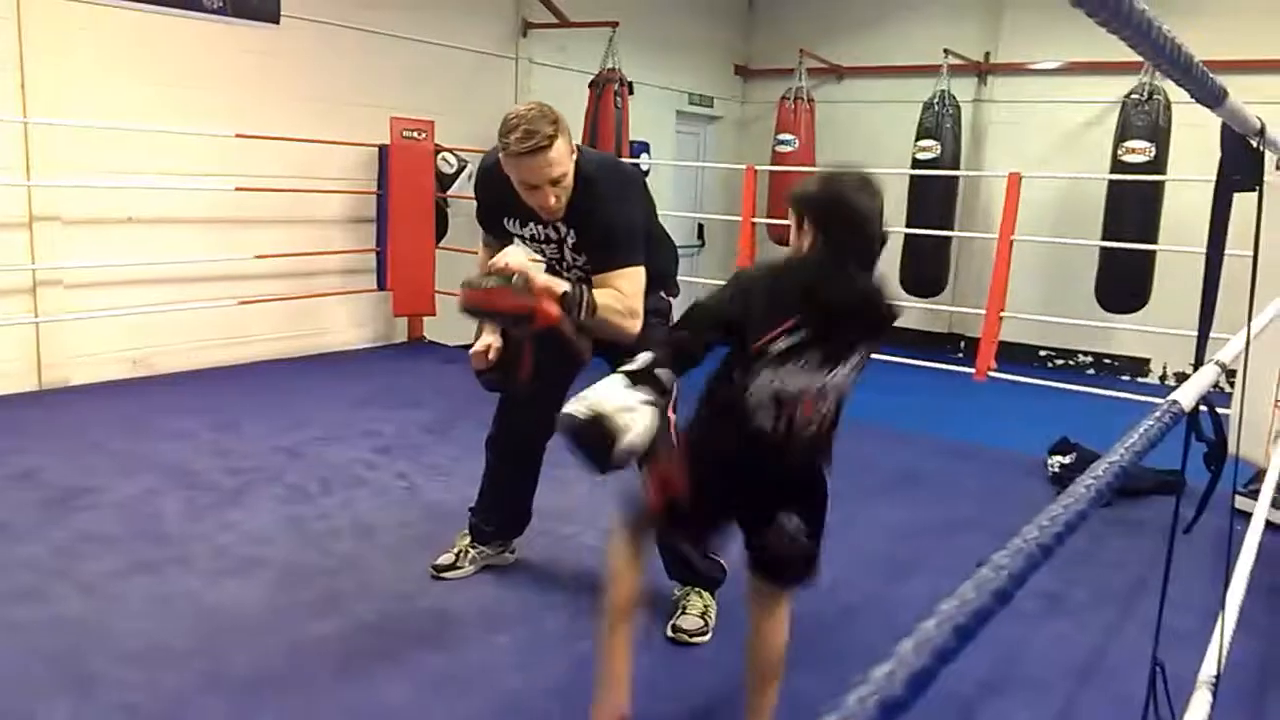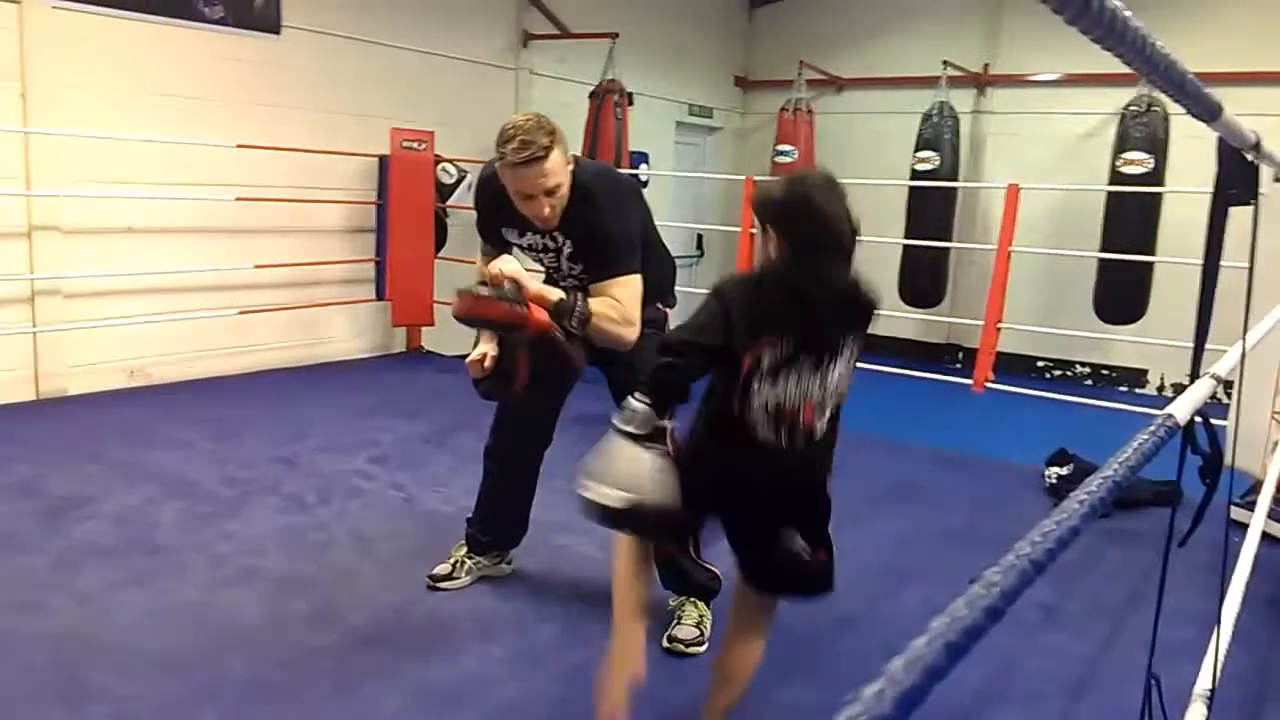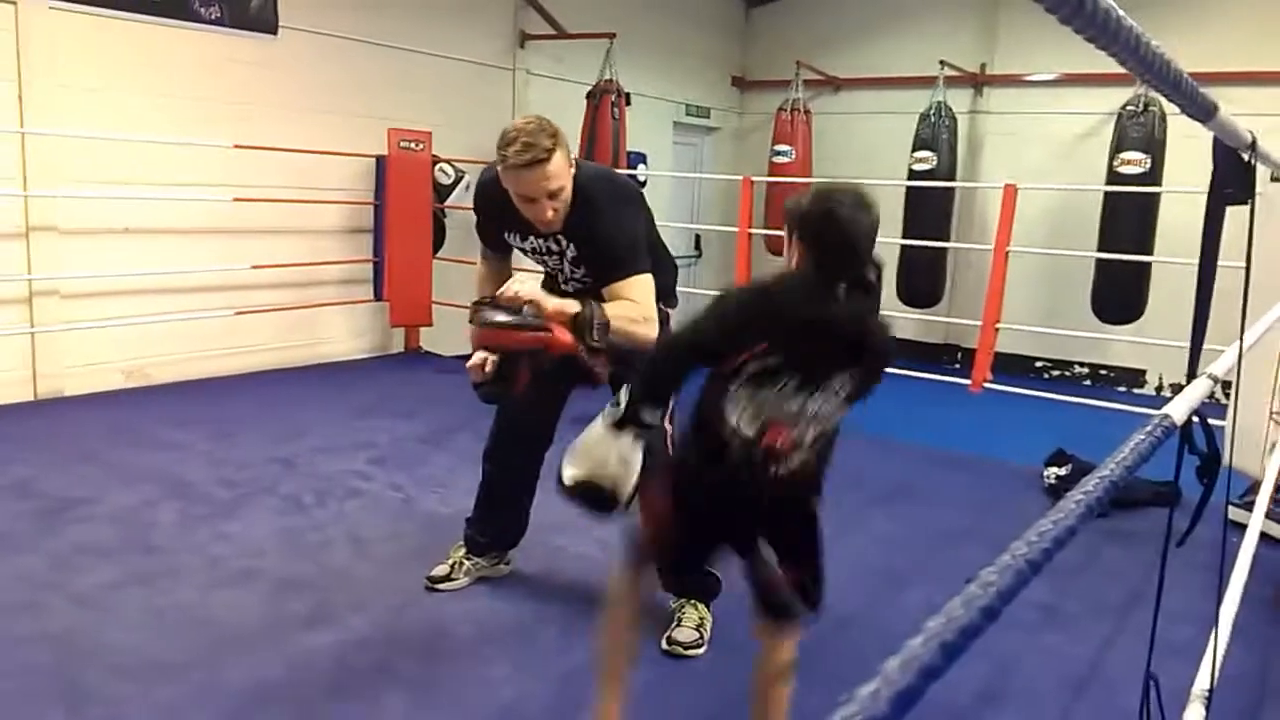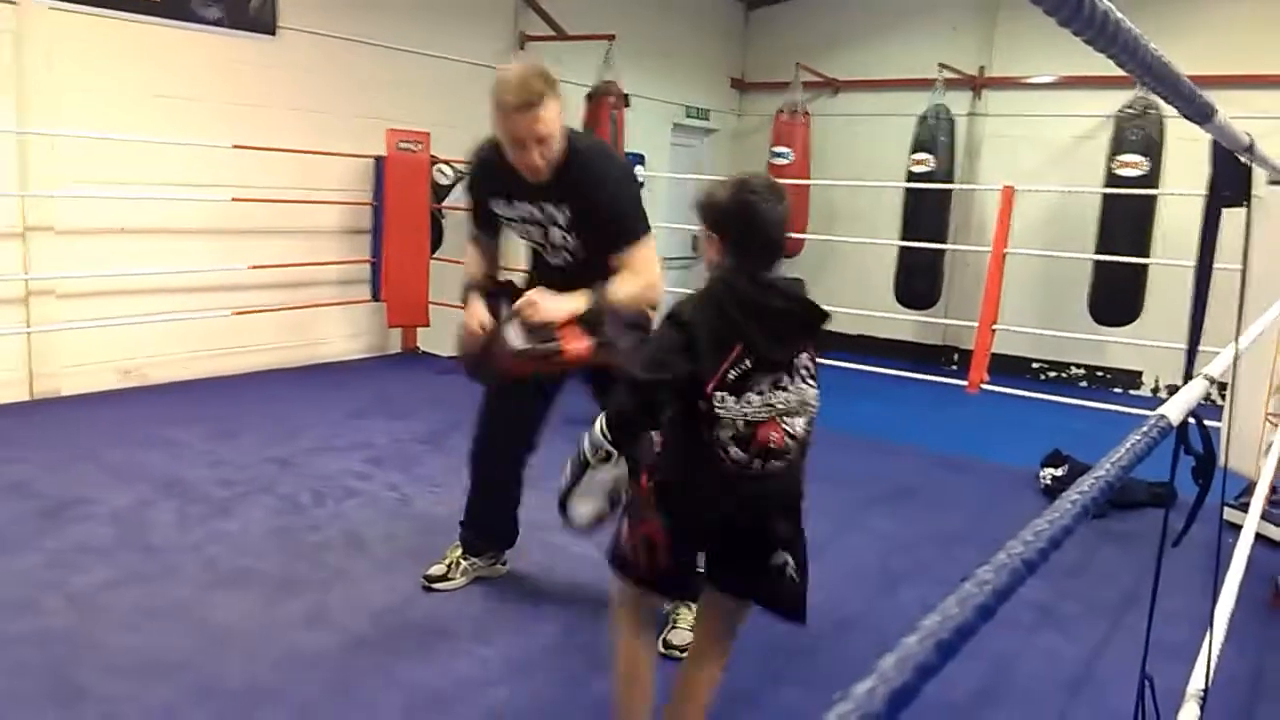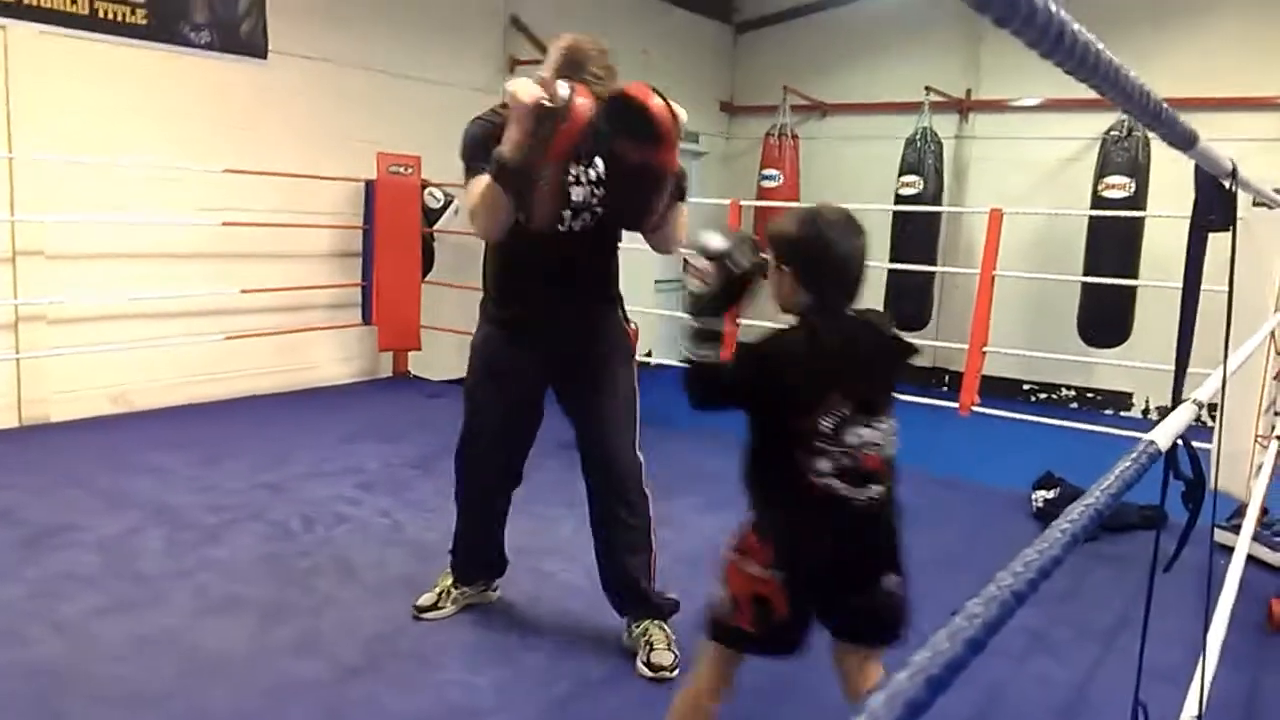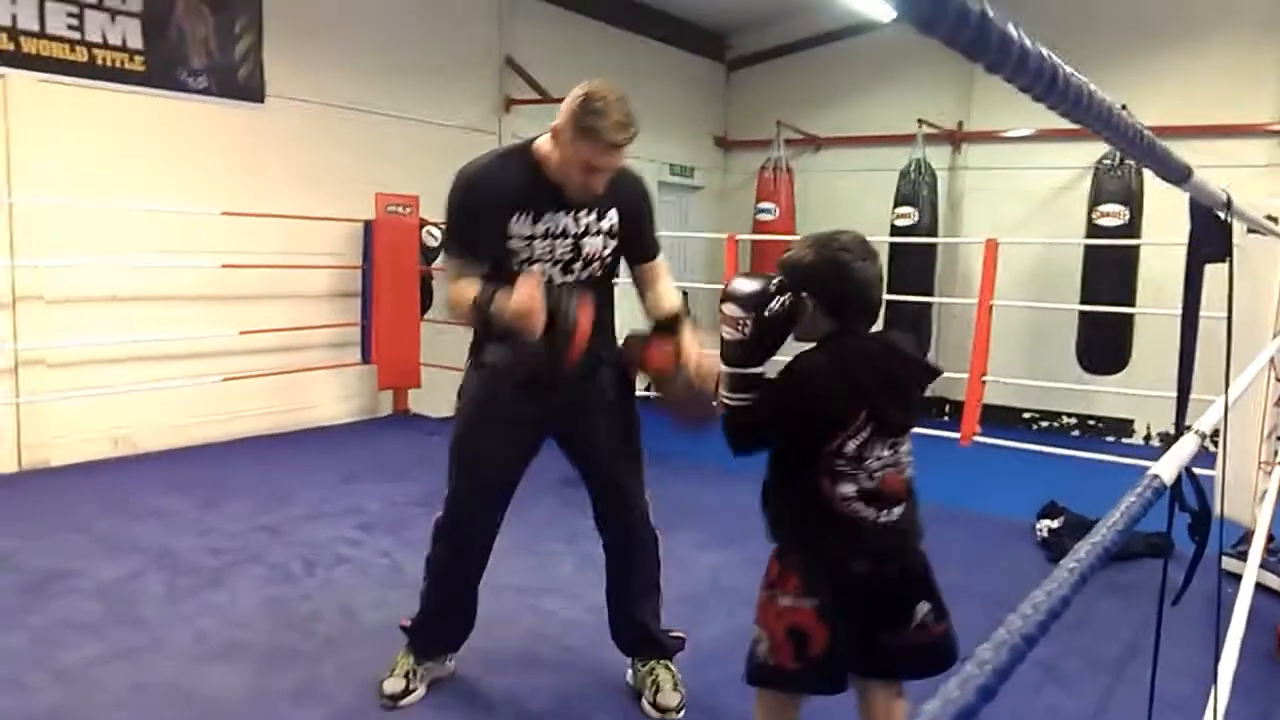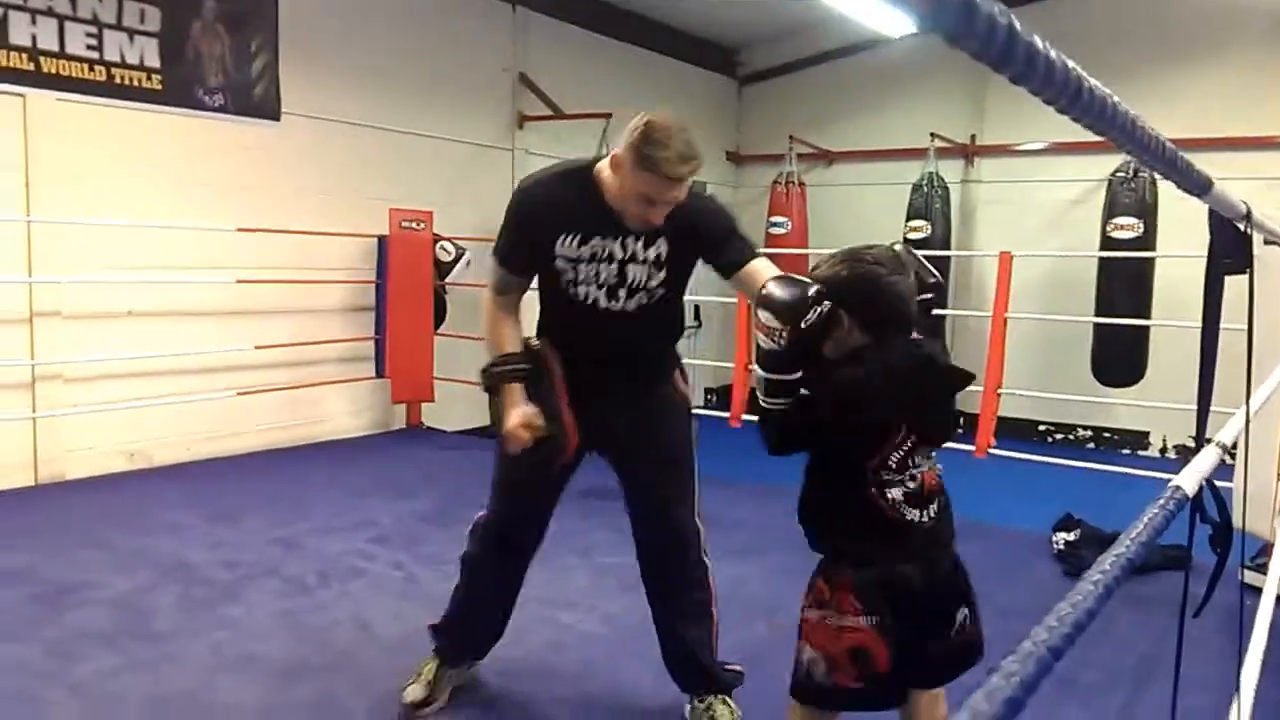
dt=0.5s
person 1, frame 1
left shoulder: (613, 188)
right shoulder: (492, 176)
left elbow: (626, 319)
right elbow: (495, 249)
left wrist: (543, 283)
right wrist: (493, 328)
left hip: (635, 297)
right hip: (559, 291)
right knee: (517, 415)
left ankle: (696, 582)
right ankle: (490, 537)
person 1, frame 2
left shoulder: (608, 197)
right shoulder: (491, 187)
left elbow: (622, 326)
right elbow: (494, 260)
left wrist: (536, 290)
right wrist: (492, 333)
left hip: (633, 308)
right hip: (558, 301)
right knee: (515, 426)
left ankle: (691, 592)
right ankle: (487, 547)
person 1, frame 3
left shoulder: (611, 201)
right shoulder: (490, 191)
left elbow: (641, 325)
right elbow: (495, 263)
left wrist: (552, 306)
left hip: (634, 309)
right hip: (556, 305)
right knee: (515, 428)
left ankle: (692, 594)
right ankle: (485, 549)
person 1, frame 4
left shoulder: (601, 170)
right shoulder: (485, 167)
left elbow: (647, 281)
right elbow: (483, 245)
left wrist: (574, 304)
right wrist: (477, 300)
left hip: (615, 309)
right hip: (540, 303)
right knee: (498, 431)
right ankle: (483, 547)
person 1, frame 5
left shoulder: (619, 140)
right shoulder: (491, 130)
left elbow: (666, 242)
right elbow: (487, 225)
left wrist: (664, 169)
right wrist: (518, 138)
left hip: (594, 330)
right hip: (510, 328)
left knee: (617, 471)
right knee: (482, 463)
left ankle: (644, 615)
right ankle: (476, 575)
person 1, frame 6
left shoulder: (627, 191)
right shoulder: (486, 183)
left elbow: (650, 272)
right elbow: (457, 294)
left wrist: (677, 330)
right wrist: (502, 307)
left hip: (595, 375)
right hip: (505, 375)
left knee: (628, 516)
right knee: (466, 520)
left ankle: (649, 655)
right ankle: (429, 650)
person 1, frame 7
left shoulder: (697, 215)
right shoulder: (544, 199)
left elbow: (760, 278)
right elbow: (503, 297)
right wrist: (510, 391)
left hip: (649, 393)
right hip: (555, 387)
left knee: (673, 539)
right knee: (507, 526)
right ankle: (454, 653)
person 2, frame 1
left shoulder: (759, 287)
right shoulder: (869, 316)
left elbow: (689, 340)
left wrist: (628, 387)
left hip: (708, 457)
right hip: (795, 481)
left knee: (634, 538)
right knee: (773, 599)
person 2, frame 2
left shoulder: (743, 295)
right shoulder: (854, 305)
left elbow: (672, 370)
left wrist: (636, 442)
left hip: (716, 470)
right hip: (796, 490)
left knee: (636, 529)
right knee: (752, 617)
left ankle: (624, 656)
person 2, frame 3
left shoulder: (752, 304)
right shoulder: (870, 340)
left elbow: (668, 363)
left wrist: (621, 429)
left hip: (698, 484)
right hip: (781, 507)
left knee: (636, 566)
right knee: (780, 628)
person 2, frame 4
left shoulder: (697, 316)
right shoulder: (802, 318)
left elbow: (638, 399)
left wrist: (592, 462)
left hip: (686, 495)
right hip: (768, 510)
left knee: (632, 610)
right knee: (717, 633)
person 2, frame 5
left shoulder: (782, 356)
right shoulder: (878, 343)
left elbow: (706, 389)
left wrist: (707, 311)
left hip: (791, 537)
right hip: (868, 532)
left knee: (718, 661)
right knee: (859, 657)
person 2, frame 6
left shoulder: (811, 376)
right shoulder: (896, 362)
left elbow: (742, 434)
left wrist: (742, 355)
left hip: (818, 567)
right hip: (893, 557)
person 2, frame 7
left shoulder: (848, 387)
right shoulder: (928, 366)
left elbow: (780, 436)
left wrist: (778, 358)
left hip: (860, 577)
right hip: (929, 564)
